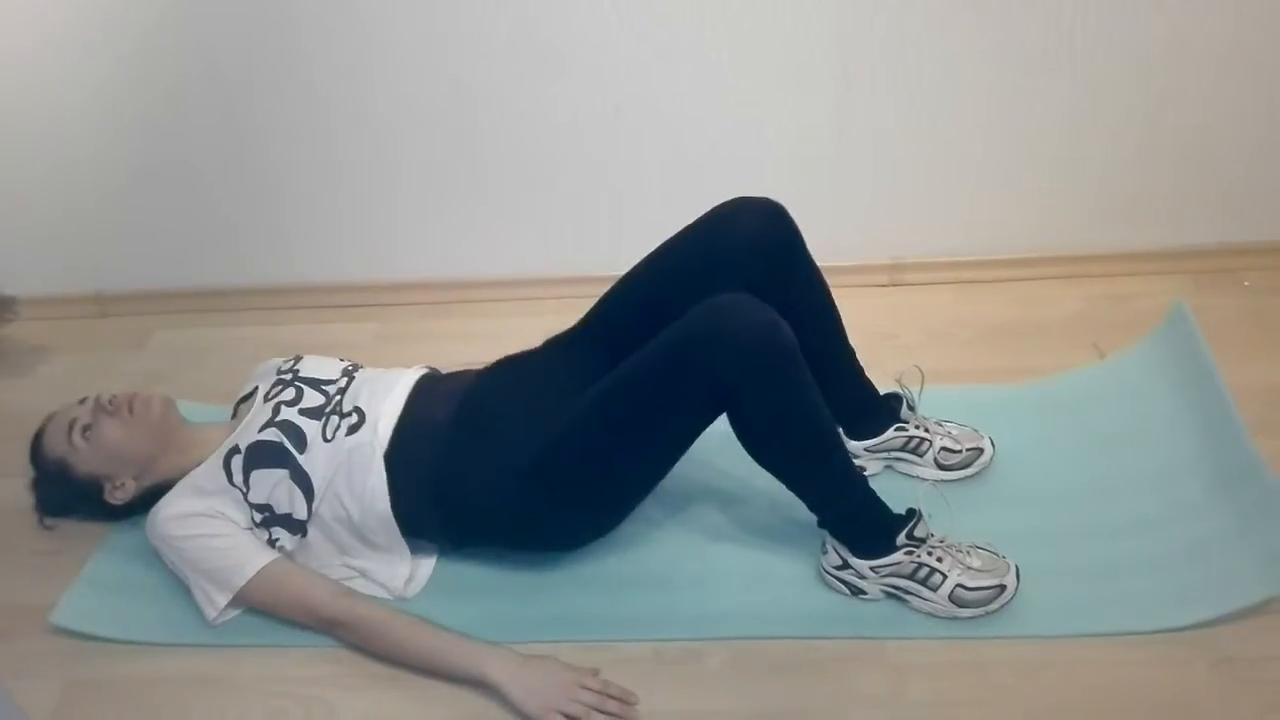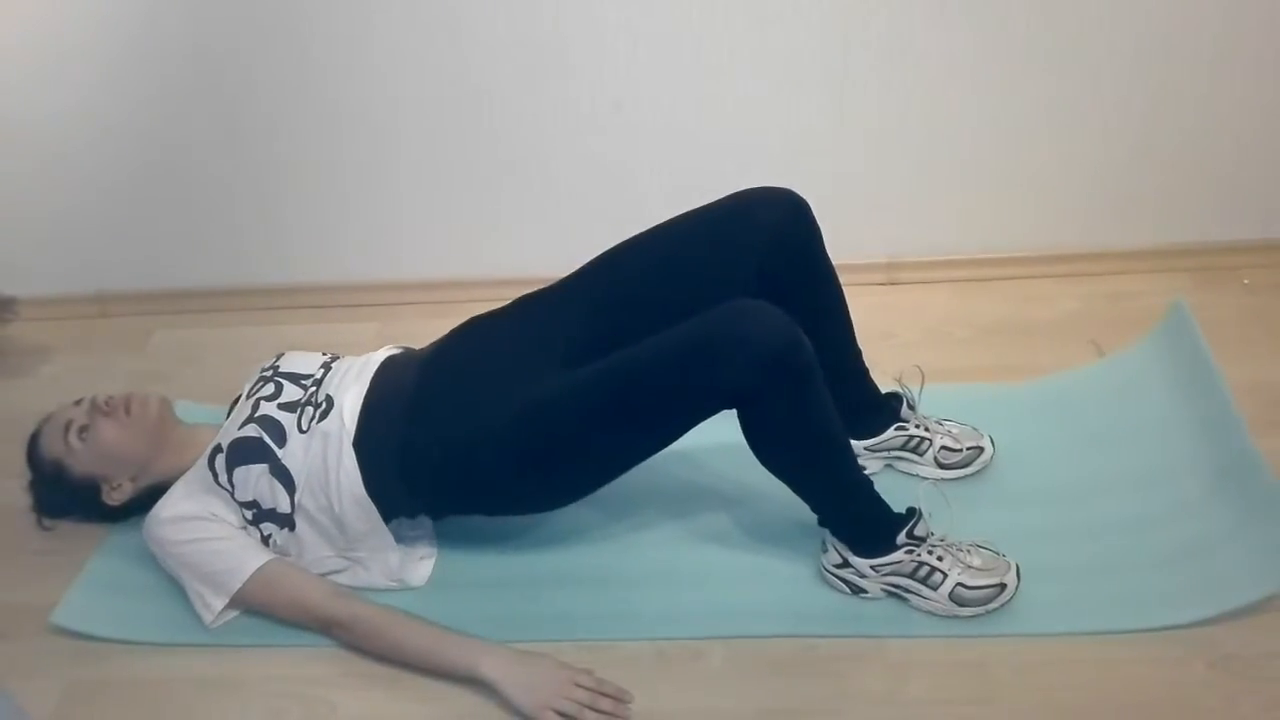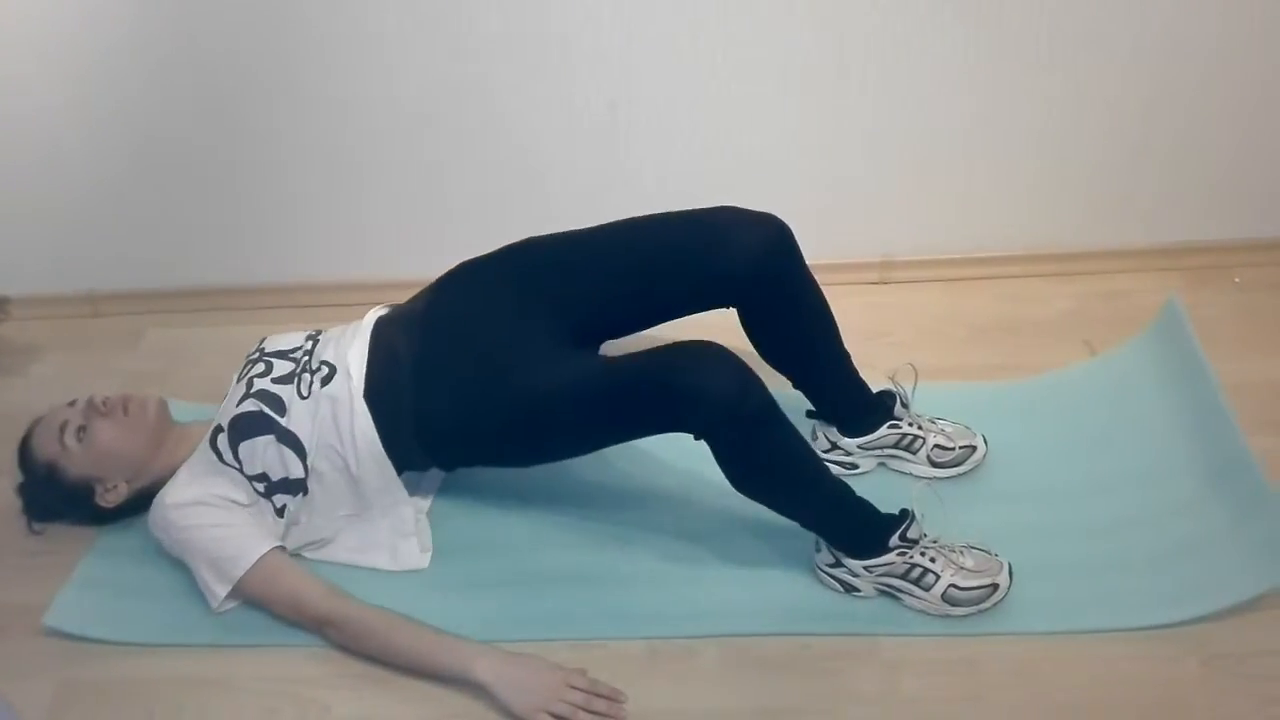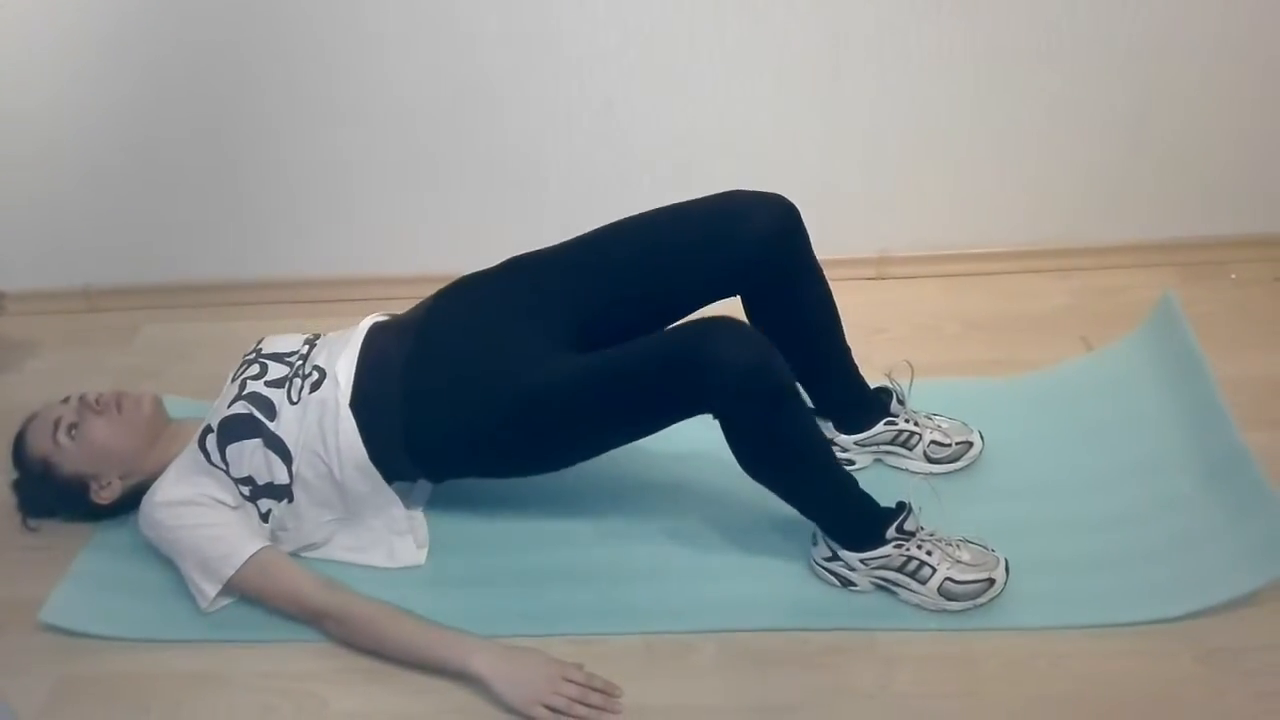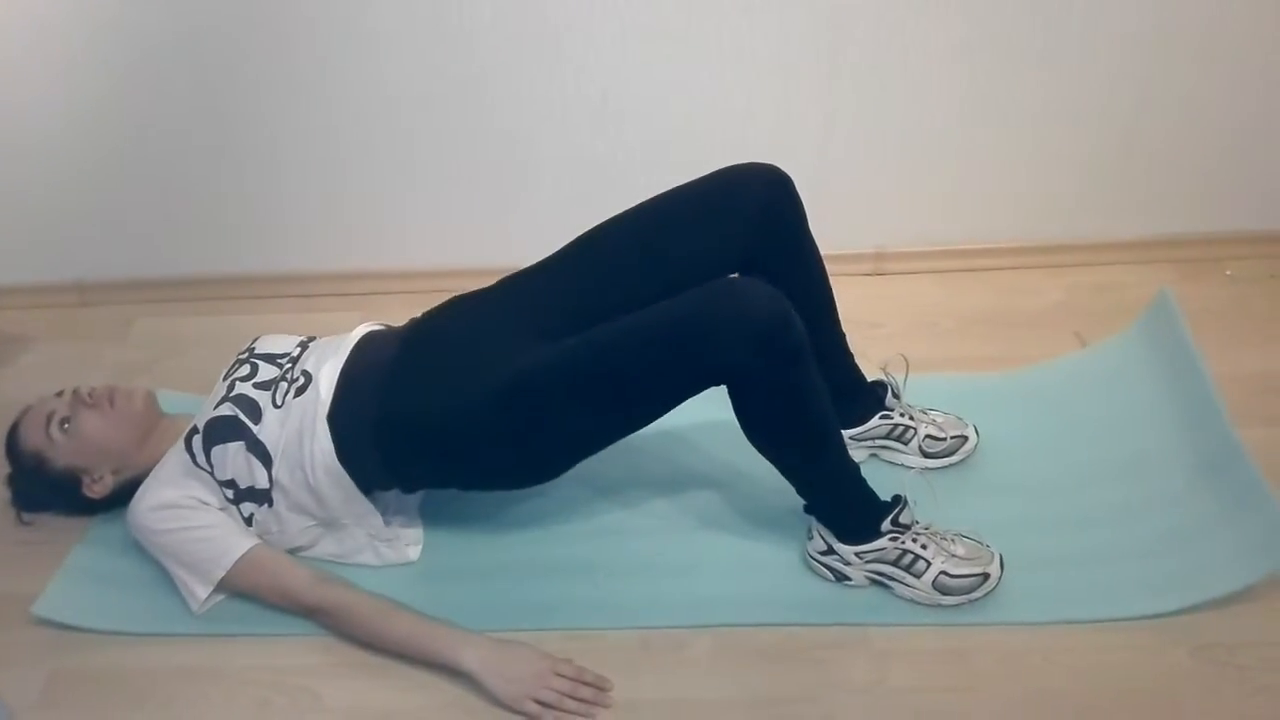
dt=1s
person 1, frame 1
left shoulder: (260, 386)
right shoulder: (188, 522)
right elbow: (337, 613)
left hip: (498, 395)
right hip: (509, 484)
left knee: (753, 229)
right knee: (741, 335)
left ankle: (869, 426)
right ankle: (874, 548)
person 1, frame 2
left shoulder: (253, 386)
right shoulder: (183, 526)
right elbow: (331, 613)
right hip: (475, 451)
left knee: (773, 221)
right knee: (757, 343)
left ankle: (869, 423)
right ankle: (875, 547)
person 1, frame 3
left shoulder: (239, 382)
right shoulder: (189, 511)
right elbow: (325, 613)
right hip: (463, 407)
left knee: (750, 243)
right knee: (707, 381)
left ankle: (856, 421)
right ankle: (869, 548)
person 1, frame 4
left shoulder: (229, 388)
right shoulder: (179, 510)
right elbow: (321, 606)
right hip: (461, 417)
left knee: (760, 224)
right knee: (731, 359)
left ankle: (857, 417)
right ankle: (865, 541)
person 1, frame 5
left shoulder: (231, 379)
right shoulder: (168, 511)
right elbow: (315, 598)
right hip: (456, 427)
left knee: (756, 196)
right knee: (750, 321)
left ankle: (853, 411)
right ankle: (859, 533)
